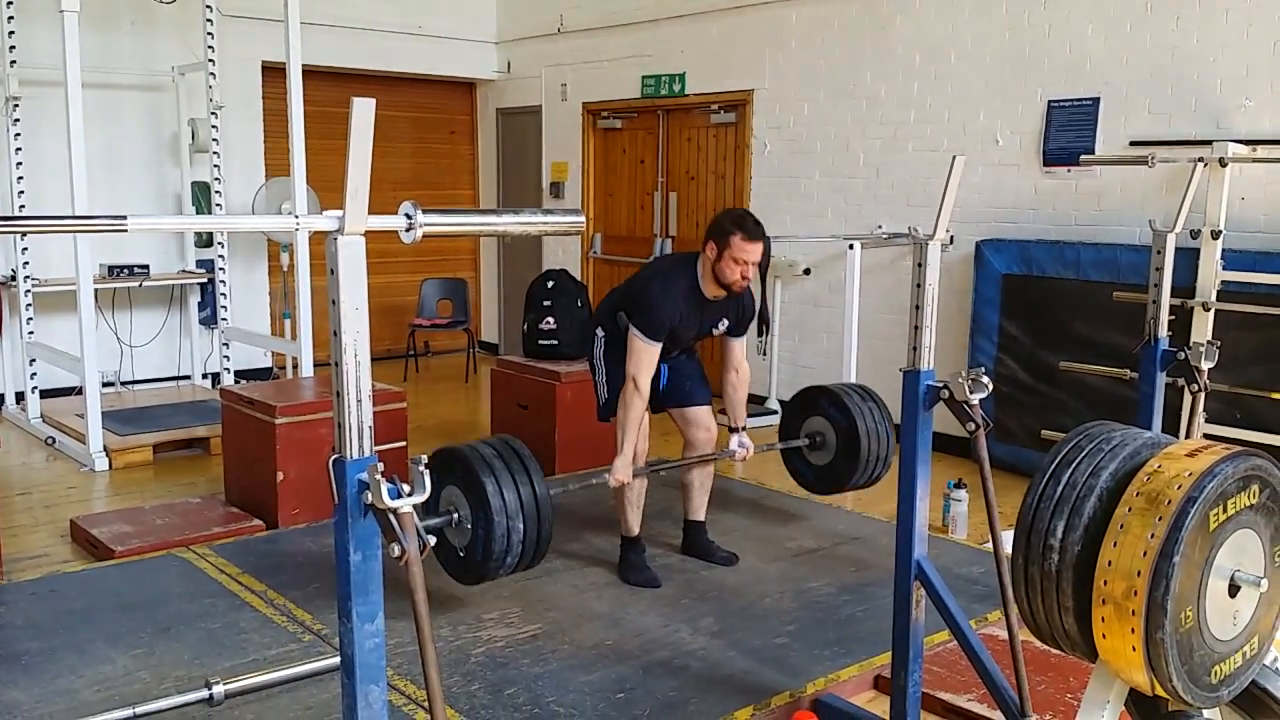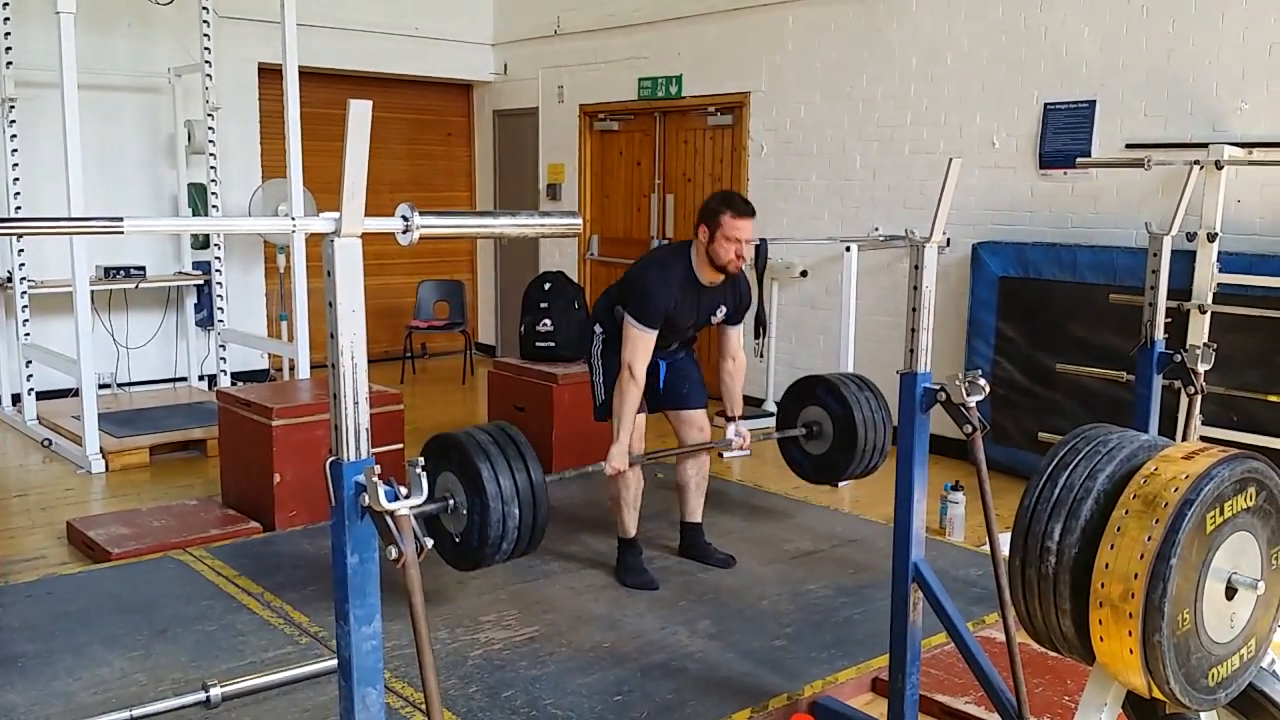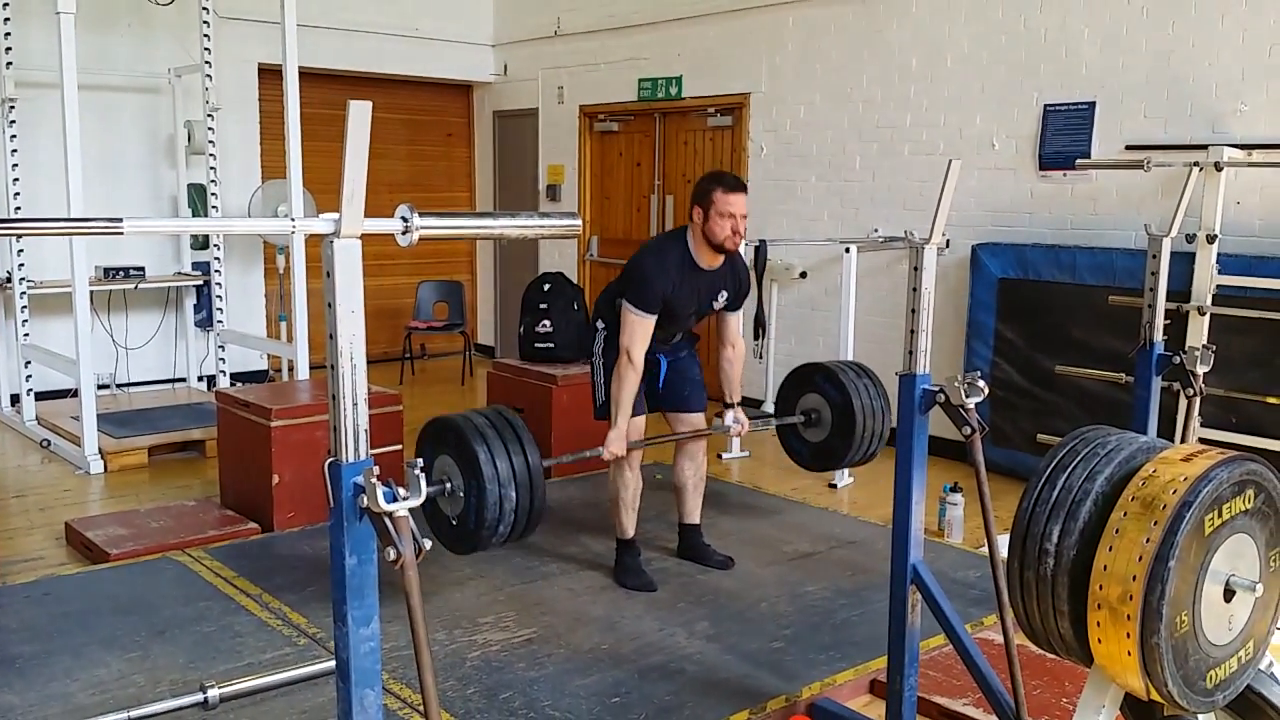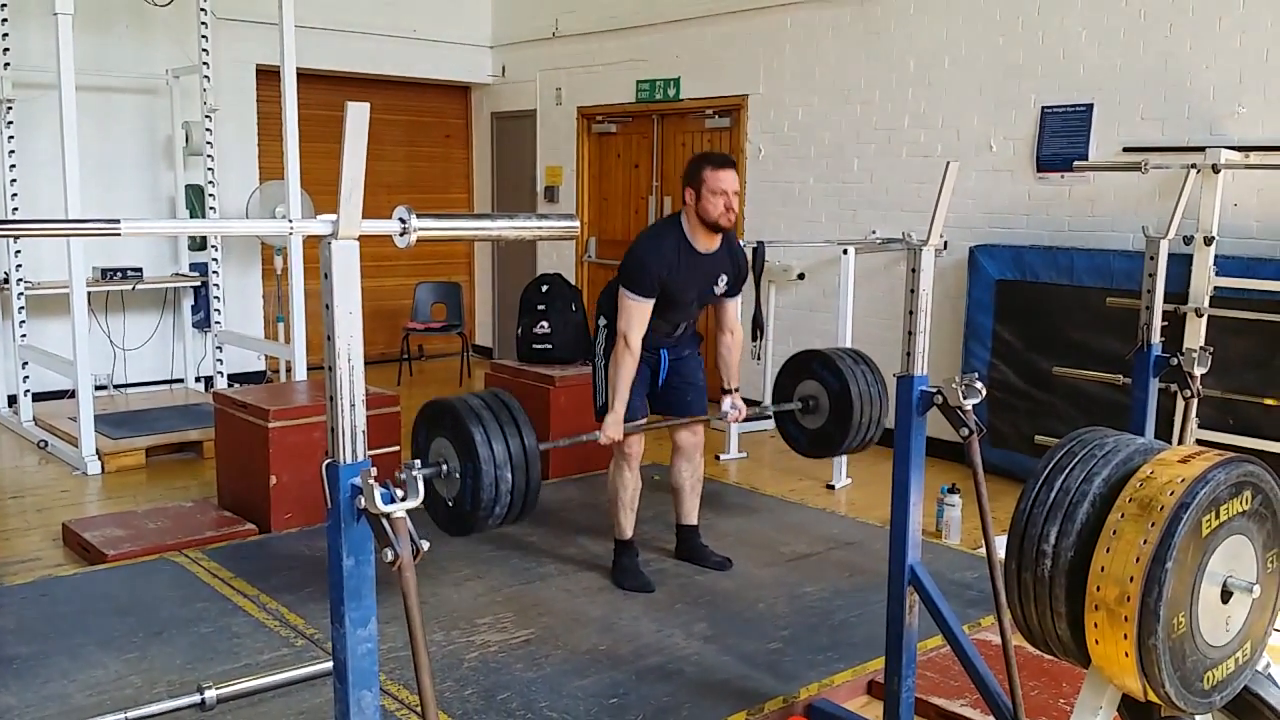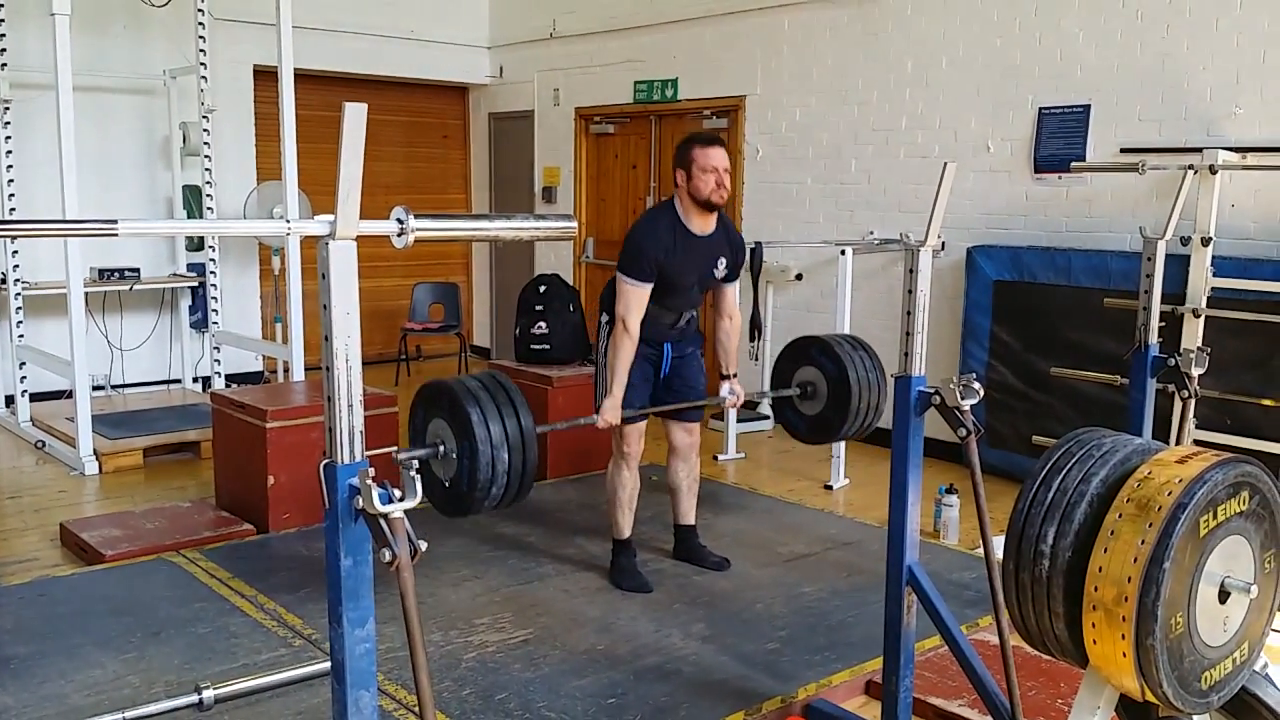
dt=0.1s
person 1, frame 1
left shoulder: (740, 301)
right shoulder: (664, 291)
left elbow: (736, 367)
right elbow: (638, 380)
left wrist: (738, 429)
right wrist: (623, 456)
left hip: (674, 348)
right hip: (619, 343)
left knee: (704, 433)
right knee: (638, 445)
left ankle: (695, 535)
right ankle: (631, 550)
person 1, frame 2
left shoulder: (736, 287)
right shoulder: (659, 279)
left elbow: (732, 356)
right elbow: (633, 368)
left wrist: (734, 418)
right wrist: (619, 444)
left hip: (673, 346)
right hip: (618, 339)
left knee: (698, 436)
right knee: (635, 446)
left ankle: (692, 537)
right ankle: (628, 552)
person 1, frame 3
left shoulder: (735, 272)
right shoulder: (657, 264)
left elbow: (731, 343)
right elbow: (632, 353)
left wrist: (733, 405)
right wrist: (617, 429)
left hip: (675, 344)
right hip: (621, 336)
left knee: (694, 437)
right knee: (631, 445)
left ankle: (690, 537)
right ankle: (627, 553)
person 1, frame 4
left shoulder: (732, 256)
right shoulder: (655, 250)
left elbow: (729, 329)
right elbow: (630, 338)
left wrist: (731, 392)
right wrist: (615, 413)
left hip: (679, 341)
right hip: (626, 338)
left knee: (691, 440)
right knee: (631, 446)
left ankle: (688, 539)
right ankle: (625, 553)
person 1, frame 5
left shoulder: (730, 240)
right shoulder: (652, 233)
left elbow: (727, 313)
right elbow: (628, 322)
left wrist: (730, 377)
right wrist: (613, 397)
left hip: (681, 338)
right hip: (631, 336)
left knee: (687, 440)
right knee: (629, 443)
left ankle: (686, 538)
right ankle: (623, 553)
